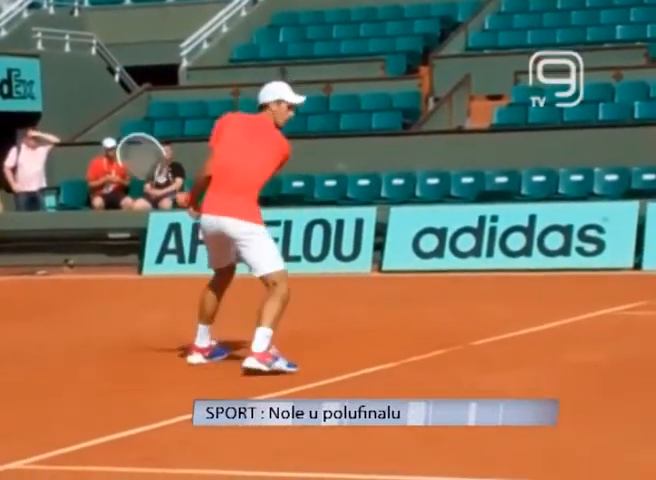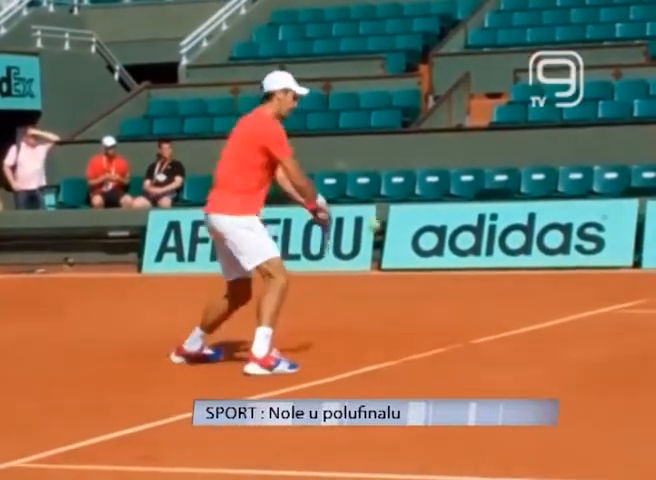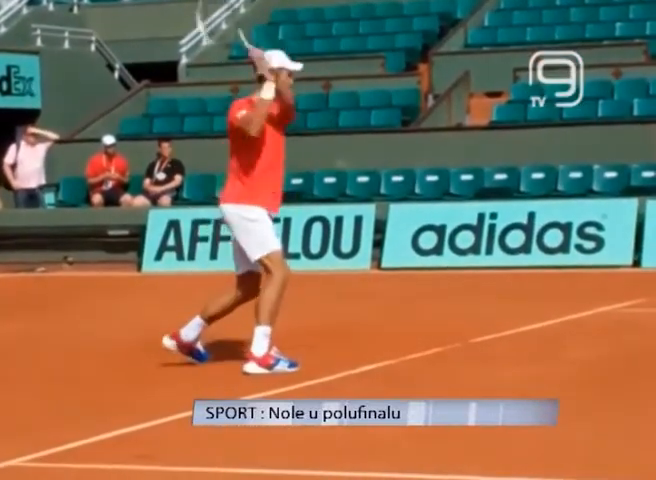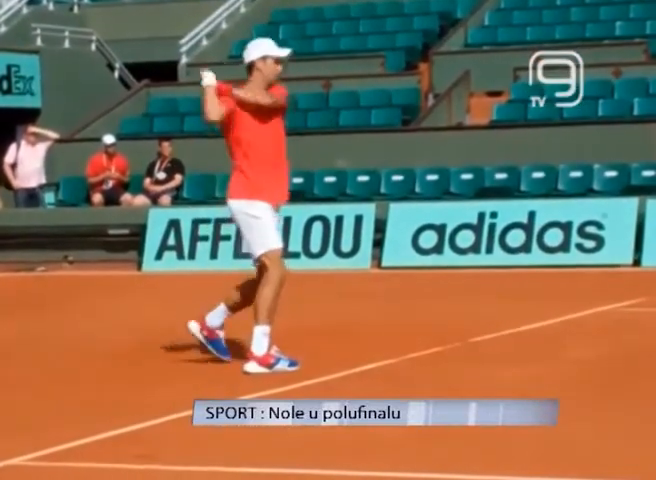
dt=0.2s
person 1, frame 1
left shoulder: (227, 121)
right shoulder: (282, 146)
left elbow: (208, 170)
left wrist: (193, 197)
left hip: (211, 215)
right hip: (243, 219)
left knee: (222, 275)
right knee: (279, 287)
left ankle: (202, 345)
right ankle: (261, 350)
person 1, frame 2
left shoulder: (254, 124)
right shoulder: (269, 128)
left elbow: (279, 176)
right elbow: (297, 177)
left wrist: (305, 205)
right wrist: (317, 202)
left hip: (220, 213)
right hip: (235, 215)
left knee: (239, 293)
right knee: (277, 278)
left ankle: (191, 347)
right ankle: (261, 355)
person 1, frame 3
left shoulder: (279, 109)
right shoulder: (241, 107)
left elbow: (289, 103)
right elbow: (253, 130)
left wrist: (277, 83)
right wrist: (267, 89)
left hip: (258, 208)
right hip: (244, 207)
left knee: (248, 287)
right knee: (278, 273)
left ankle: (185, 337)
right ankle: (259, 354)
person 1, frame 4
left shoulder: (275, 96)
right shoulder: (228, 100)
left elbow: (267, 101)
right elbow: (212, 116)
left wrist: (227, 88)
right wrist: (209, 83)
left hip: (267, 201)
right hip: (249, 199)
left knee: (266, 276)
right knee: (275, 271)
left ankle: (210, 324)
right ankle: (260, 353)
